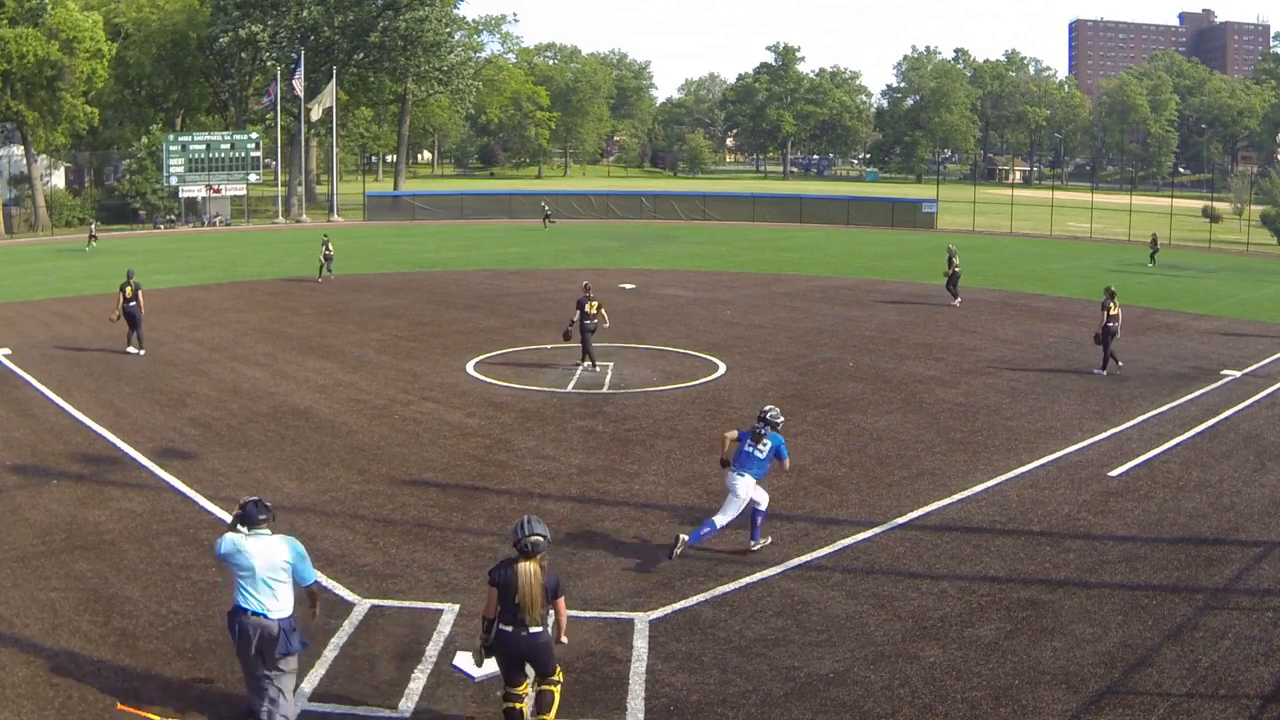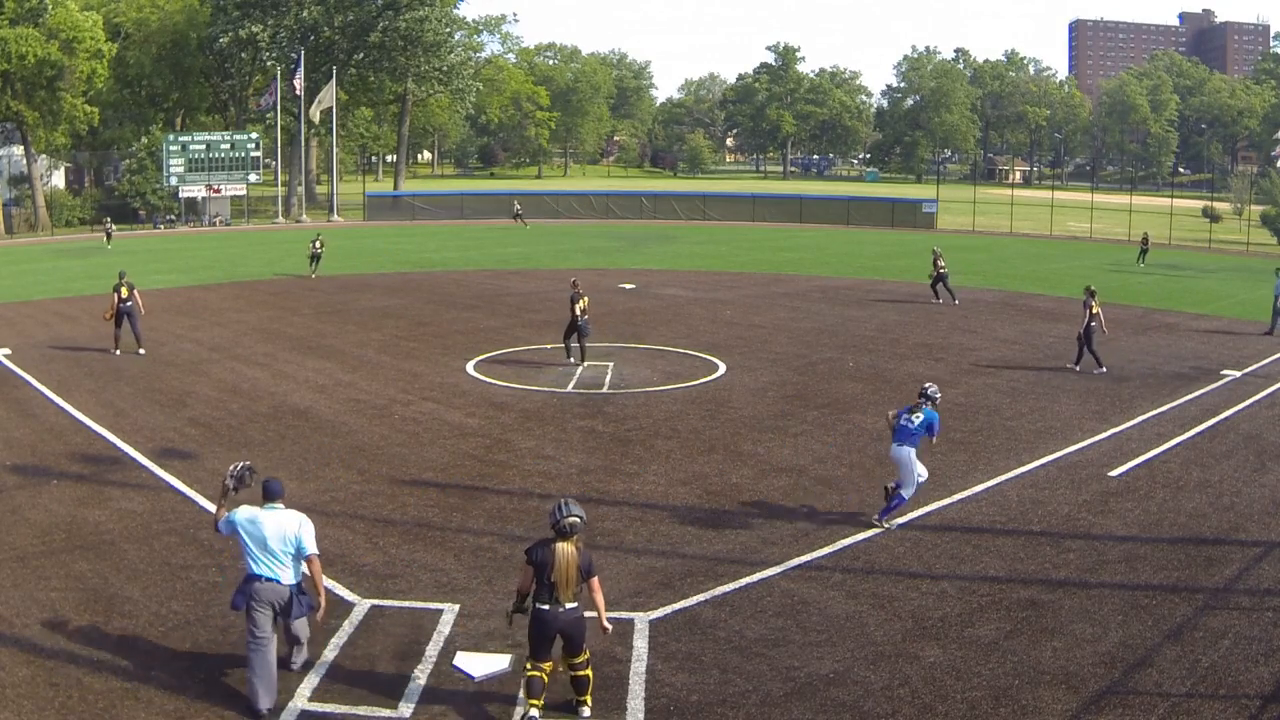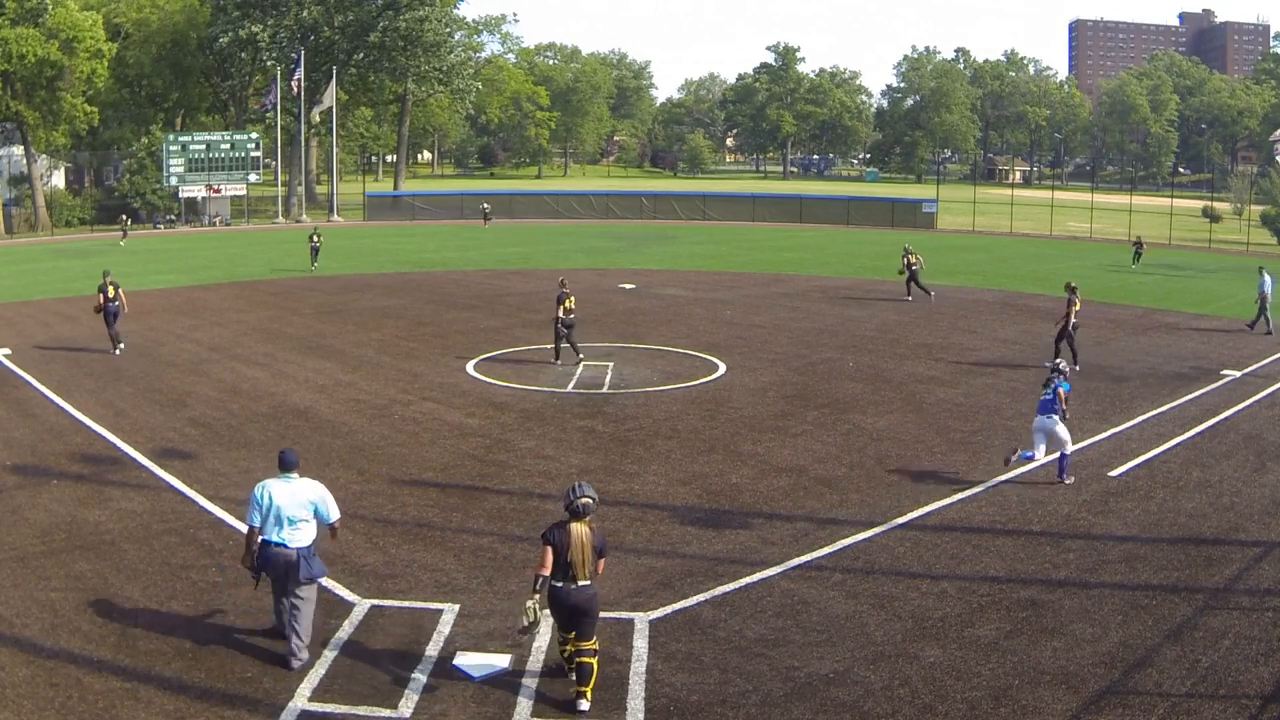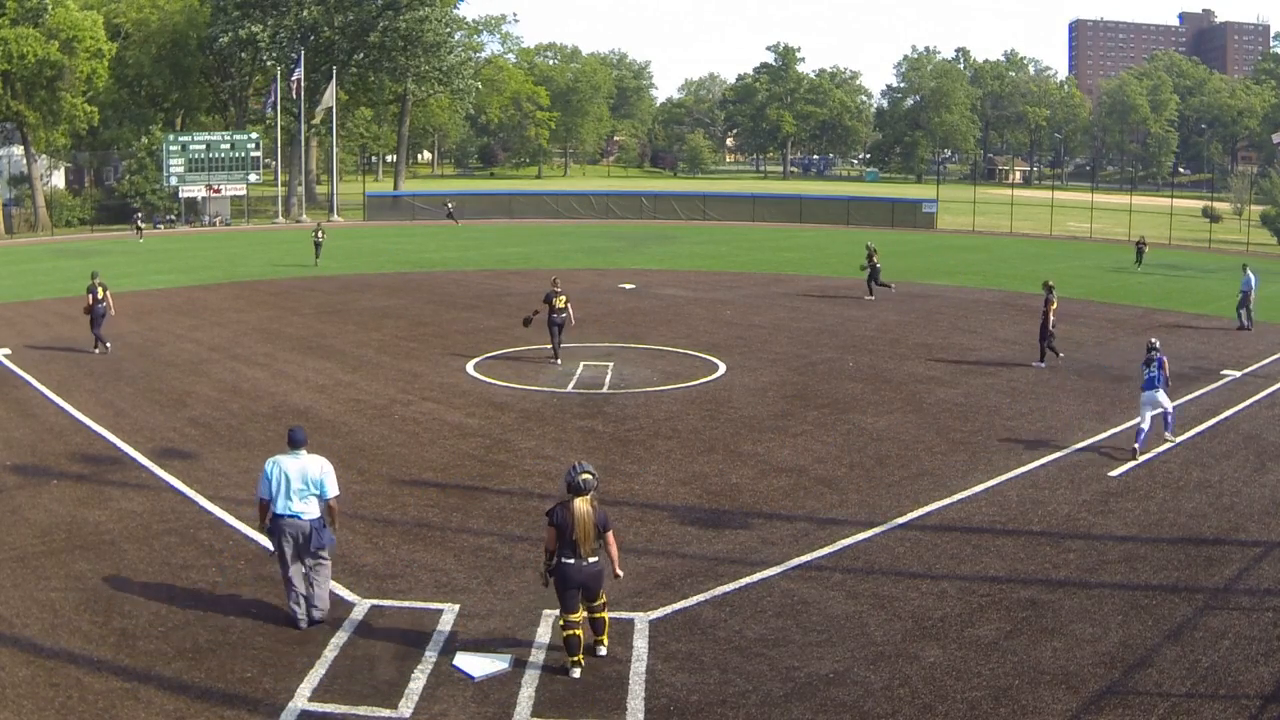
dt=0.4s
person 1, frame 1
left shoulder: (234, 545)
right shoulder: (289, 546)
left elbow: (219, 548)
right elbow: (310, 586)
left wrist: (234, 524)
right wrist: (314, 606)
left hip: (246, 621)
right hip: (280, 622)
left knee: (252, 667)
right knee: (281, 677)
person 1, frame 2
left shoulder: (244, 516)
right shoulder: (299, 520)
left elbow: (220, 521)
right elbow: (311, 558)
left wrist: (224, 495)
right wrist: (320, 594)
left hip: (257, 589)
right hip: (288, 590)
left knee: (260, 643)
right knee: (296, 628)
right ankle: (296, 659)
person 1, frame 3
left shoulder: (263, 489)
right shoulder: (314, 489)
left elbow: (254, 528)
right elbow: (334, 523)
left wrist: (248, 553)
right wrist: (333, 531)
left hip: (271, 552)
right hip: (301, 554)
left knee: (280, 593)
right knee: (302, 603)
left ankle: (282, 627)
right ankle: (296, 655)
person 1, frame 4
left shoulder: (272, 464)
right shoulder: (321, 464)
left elbow: (263, 500)
right elbow: (331, 502)
left wrist: (263, 522)
right wrist: (334, 523)
left hip: (283, 524)
right hip: (311, 524)
left knee: (291, 570)
right knee: (319, 567)
left ankle: (299, 615)
right ankle: (318, 610)
person 2, frame 1
left shoulder: (502, 571)
right shoulder: (550, 575)
left elbow: (491, 610)
right elbow: (560, 611)
left wrist: (485, 638)
right wrist: (560, 634)
left hip: (507, 638)
right hip: (537, 640)
left knee: (513, 689)
right knee: (549, 681)
person 2, frame 2
left shoulder: (539, 550)
right shoulder: (584, 556)
left elbow: (526, 585)
right elbow: (595, 591)
left wrist: (518, 605)
right wrist: (603, 619)
left hip: (543, 615)
right hip: (572, 616)
left knee: (538, 663)
right knee: (577, 660)
person 2, frame 3
left shoulder: (555, 532)
right shoulder: (597, 536)
left elbow: (545, 567)
right elbow: (599, 569)
left wrist: (535, 597)
left hip: (559, 594)
right hip: (586, 595)
left knee: (566, 634)
right knee: (586, 645)
left ankle: (572, 669)
right ankle: (582, 696)
person 2, frame 4
left shoulder: (559, 511)
right shoulder: (599, 513)
left elbow: (550, 545)
right elbow: (610, 544)
left wrist: (547, 566)
right wrist: (616, 568)
left hip: (566, 570)
right hip: (593, 569)
left knee: (570, 618)
right knee: (595, 602)
left ankle: (575, 664)
right ankle: (601, 644)
